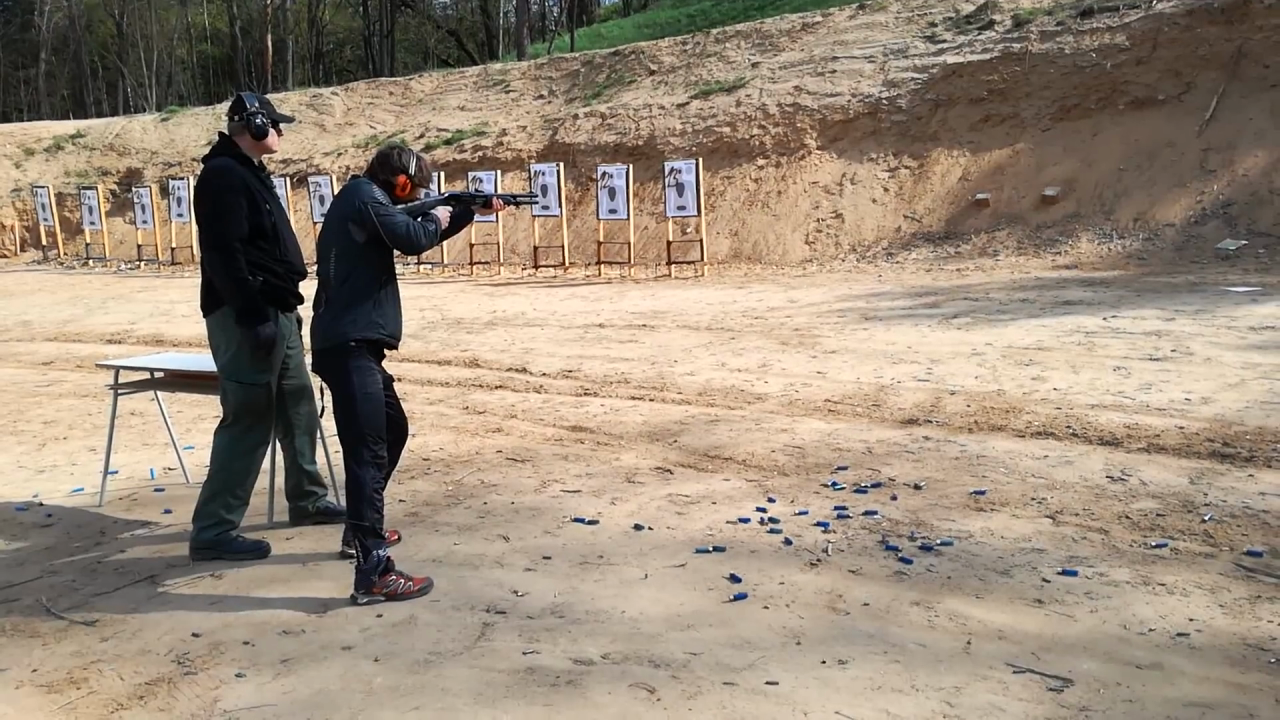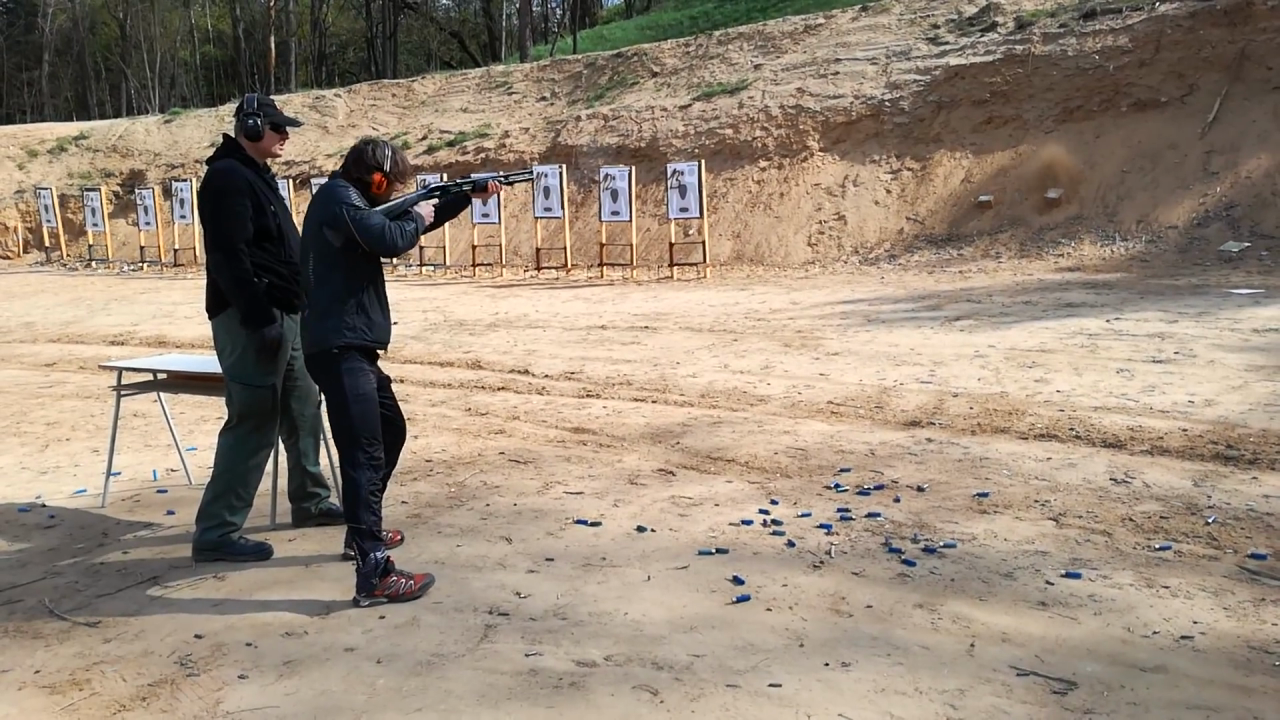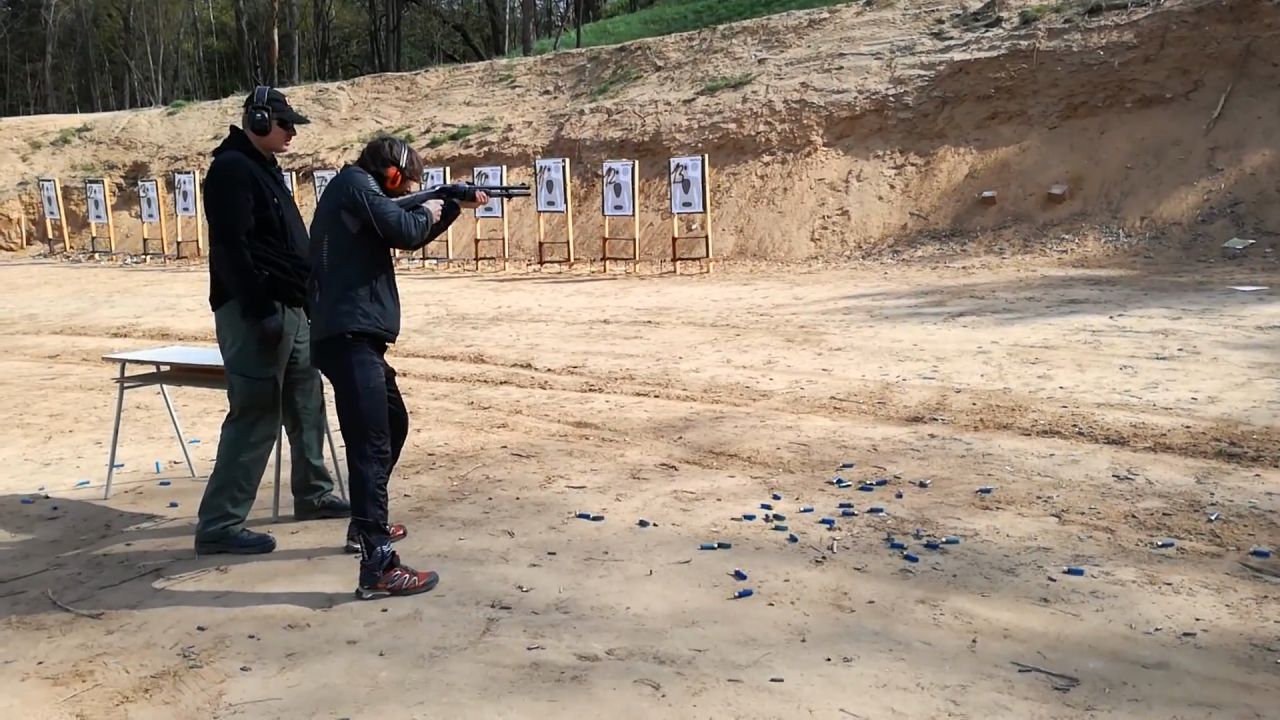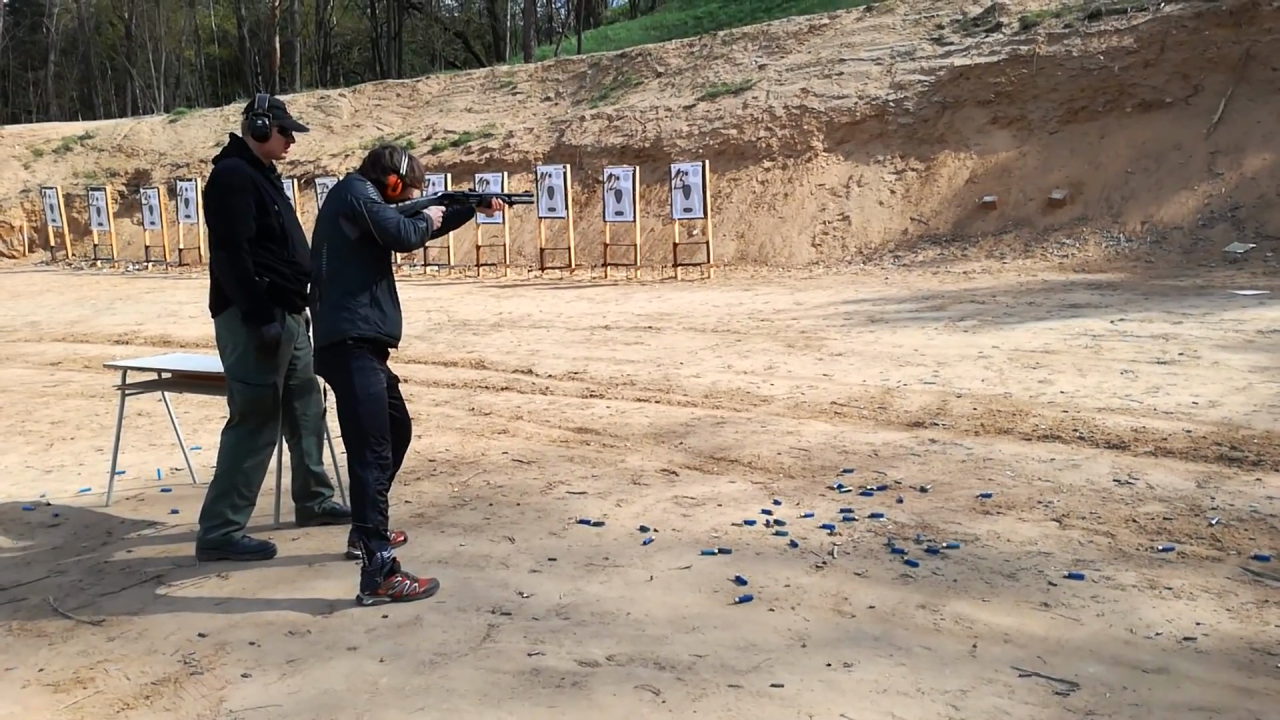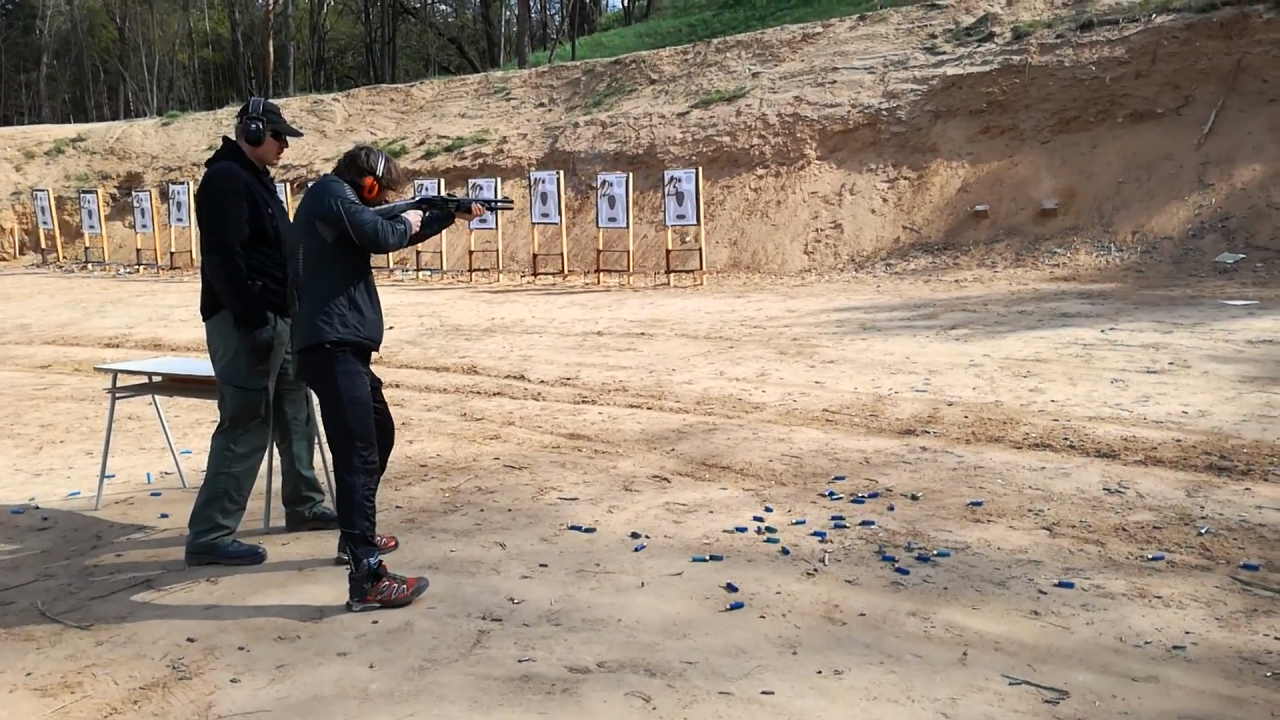
dt=1s
person 1, frame 1
left shoulder: (251, 173)
right shoulder: (223, 175)
right elbow: (223, 256)
left wrist: (283, 308)
right wrist: (254, 317)
left hip: (277, 311)
right hip: (246, 317)
left knee: (298, 410)
right knee: (248, 421)
left ankle: (308, 500)
right ankle: (213, 530)
person 1, frame 2
left shoulder: (257, 174)
right shoulder: (227, 177)
right elbow: (230, 258)
left wrist: (288, 310)
right wrist: (259, 319)
left hip: (281, 313)
right hip: (252, 319)
left knee: (302, 411)
right knee: (254, 422)
left ankle: (310, 502)
right ankle: (216, 531)
person 1, frame 3
left shoulder: (264, 167)
right shoulder: (232, 169)
right elbow: (230, 249)
left wrist: (294, 302)
right wrist: (259, 311)
left hip: (288, 308)
right hip: (255, 312)
left knee: (306, 404)
right knee: (255, 416)
left ankle: (313, 495)
right ankle: (219, 525)
person 1, frame 4
left shoulder: (262, 174)
right shoulder: (232, 176)
right elbow: (231, 255)
left wrist: (296, 306)
right wrist: (259, 318)
left hip: (286, 314)
right hip: (255, 318)
left knee: (305, 411)
right knee: (255, 421)
left ankle: (314, 501)
right ankle: (219, 531)
person 1, frame 5
left shoulder: (256, 178)
right shoulder: (226, 179)
right elbow: (224, 259)
left wrist: (284, 314)
right wrist: (252, 320)
left hip: (278, 318)
right hip: (246, 323)
left knee: (296, 415)
right knee: (246, 426)
left ankle: (305, 506)
right ankle: (209, 535)
person 2, frame 1
left shoulder: (367, 201)
right shoulder: (363, 195)
left elbow: (410, 233)
right elbow: (412, 239)
left wrist: (471, 212)
right wrist: (436, 218)
left hip: (357, 341)
right hip: (348, 345)
left knee: (392, 432)
right knee: (368, 452)
left ankle: (362, 529)
right ankle: (373, 573)
person 2, frame 2
left shoulder: (351, 200)
right shoulder: (339, 197)
left elbow: (404, 225)
right elbow: (390, 241)
left wrist: (467, 196)
right wrist: (416, 217)
left hip: (352, 344)
right hip: (339, 348)
left knee: (390, 432)
right knee: (364, 454)
left ankle: (363, 531)
right ankle: (374, 574)
person 2, frame 3
left shoulder: (361, 192)
right shoulder: (355, 183)
left elbow: (410, 241)
right elbow: (404, 229)
left wrist: (457, 206)
right wrist: (427, 213)
left hip: (359, 334)
right hip: (349, 336)
left knee: (393, 426)
right knee: (371, 445)
left ankle: (367, 524)
right ankle: (378, 567)
person 2, frame 4
left shoulder: (367, 201)
right shoulder: (355, 191)
left elbow: (411, 225)
right elbow: (402, 234)
left wrist: (474, 208)
right wrist: (427, 219)
left hip: (363, 341)
right hip: (351, 344)
left knee: (396, 432)
right knee: (372, 452)
left ankle: (368, 529)
right ankle: (379, 573)
person 2, frame 5
left shoulder: (342, 203)
right shoulder: (332, 191)
left elbow: (395, 233)
right elbow: (380, 236)
left wrist: (451, 215)
right wrist: (405, 223)
left hip: (345, 344)
right hip: (332, 346)
left knee: (379, 438)
right knee: (358, 456)
left ankle: (356, 537)
right ankle: (367, 579)
